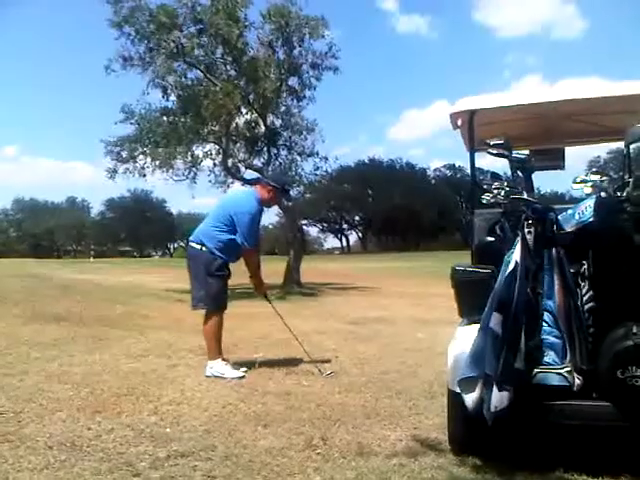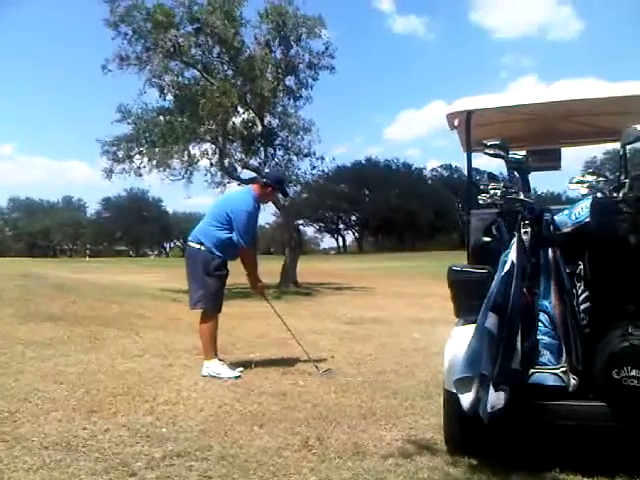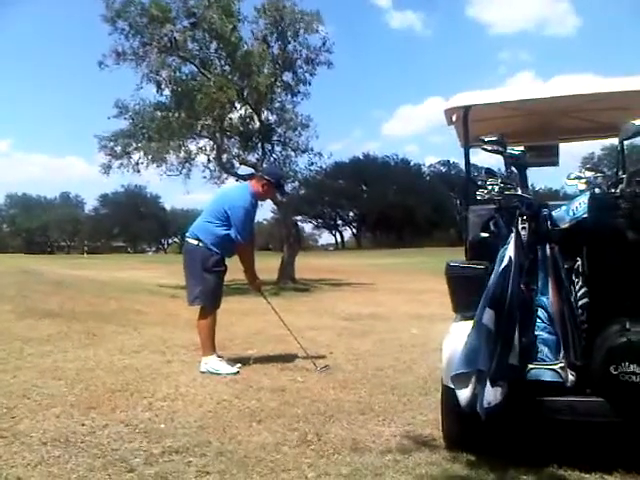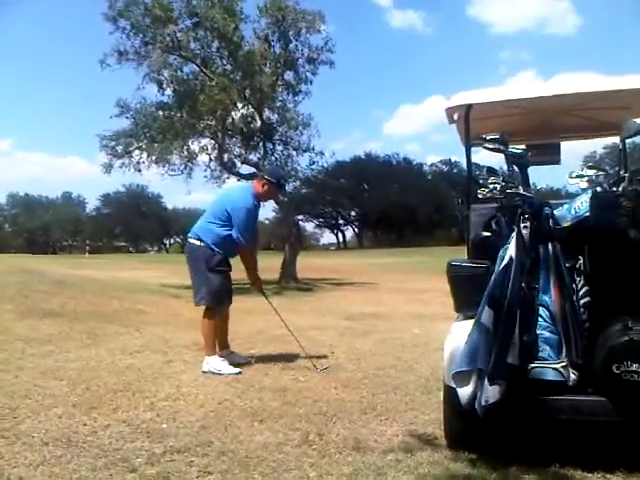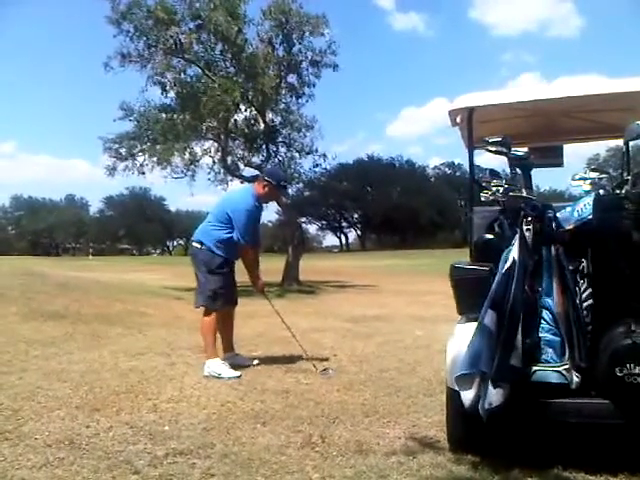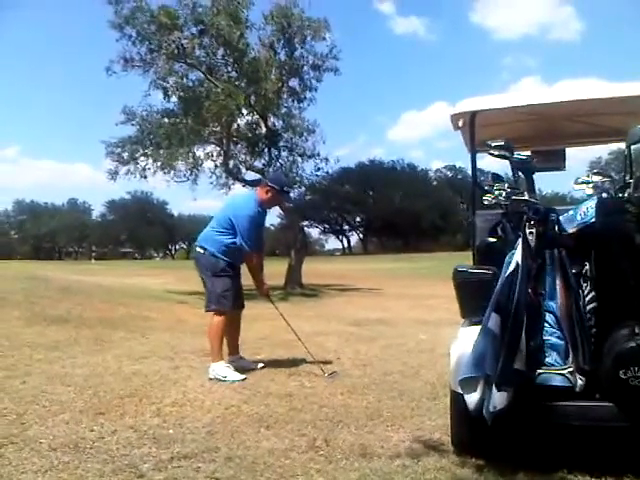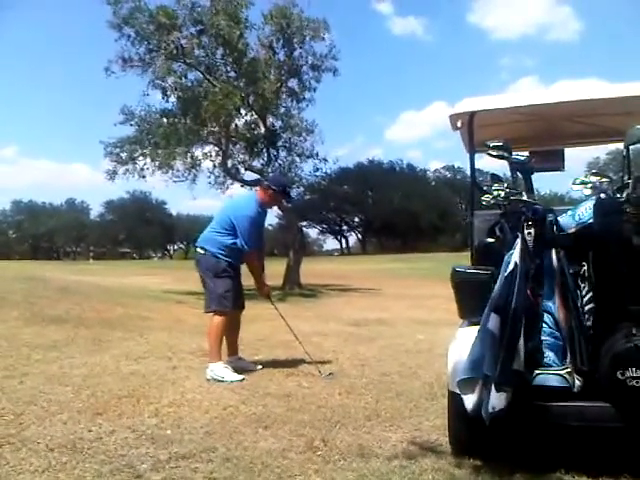
dt=0.7s
person 1, frame 1
left shoulder: (247, 196)
right shoulder: (249, 206)
left elbow: (251, 245)
right elbow: (248, 249)
left wrist: (256, 277)
right wrist: (258, 280)
left hip: (212, 253)
right hip: (206, 253)
left knee: (218, 309)
right knee: (213, 309)
left ankle: (217, 359)
right ankle: (214, 363)
person 1, frame 2
left shoulder: (247, 197)
right shoulder: (245, 204)
left elbow: (249, 243)
right elbow: (244, 247)
left wrist: (254, 275)
right wrist: (254, 278)
left hip: (210, 253)
right hip: (204, 253)
left knee: (213, 309)
right knee: (209, 308)
left ankle: (213, 359)
right ankle: (210, 363)
person 1, frame 3
left shoulder: (246, 195)
right shoulder: (242, 200)
left elbow: (247, 239)
right elbow: (241, 243)
left wrist: (251, 272)
right wrist: (252, 275)
left hip: (210, 250)
right hip: (202, 249)
left knee: (212, 305)
right knee: (208, 305)
left ankle: (212, 355)
right ankle: (208, 359)
person 1, frame 4
left shoulder: (249, 196)
right shoulder: (244, 201)
left elbow: (251, 238)
right elbow: (243, 244)
left wrist: (253, 271)
right wrist: (254, 275)
left hip: (214, 250)
right hip: (204, 249)
left knee: (223, 303)
right knee: (213, 304)
left ankle: (224, 352)
right ankle: (211, 359)
person 1, frame 5
left shoulder: (254, 202)
right shoulder: (244, 203)
left elbow: (253, 241)
right elbow: (244, 247)
left wrist: (256, 273)
right wrist: (255, 278)
left hip: (221, 255)
right hip: (208, 251)
left knee: (228, 306)
right knee: (213, 306)
left ankle: (229, 354)
right ankle: (212, 362)
person 1, frame 6
left shoulder: (258, 206)
right shoulder: (247, 209)
left elbow: (257, 247)
right elbow: (248, 252)
left wrist: (261, 277)
right wrist: (260, 283)
left hip: (225, 258)
right hip: (212, 256)
left knee: (235, 309)
right knee: (222, 309)
left ankle: (234, 357)
right ankle: (217, 365)
person 1, frame 7
left shoulder: (258, 206)
right shoulder: (248, 210)
left elbow: (258, 246)
right elbow: (249, 252)
left wrist: (262, 277)
right wrist: (260, 283)
left hip: (226, 259)
right hip: (213, 257)
left knee: (235, 309)
right knee: (221, 309)
left ankle: (233, 358)
right ankle: (215, 365)
